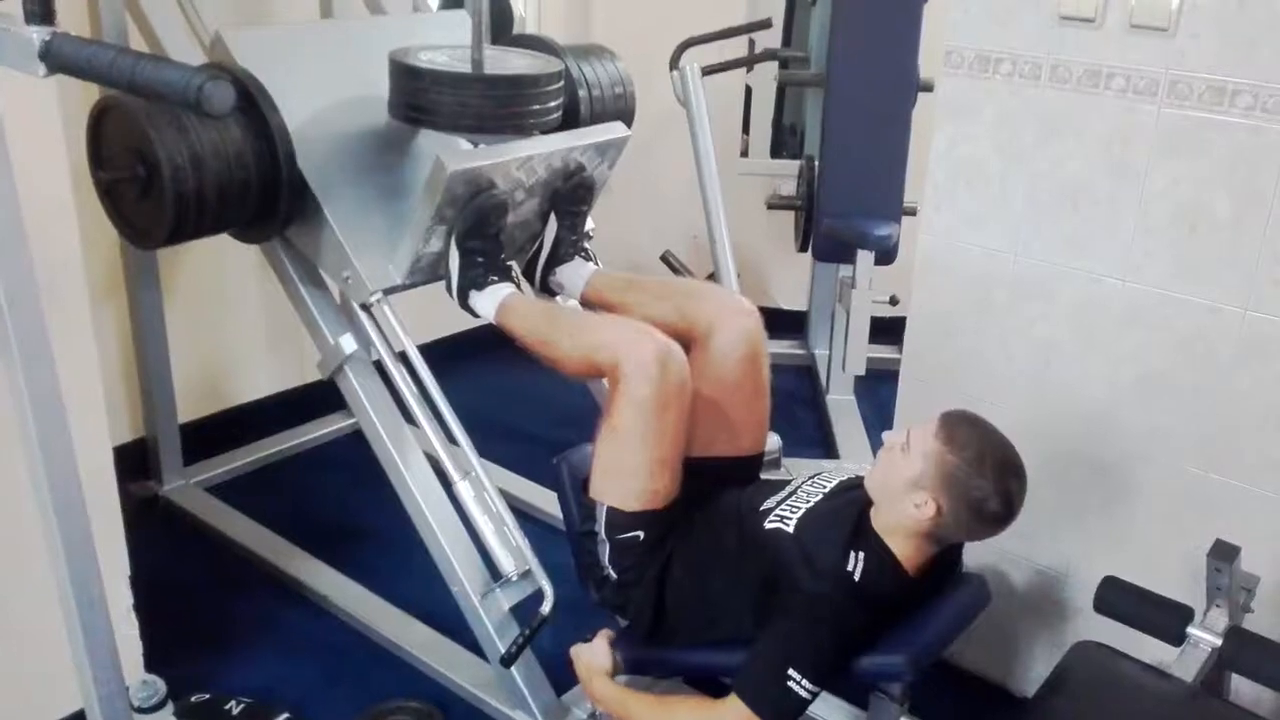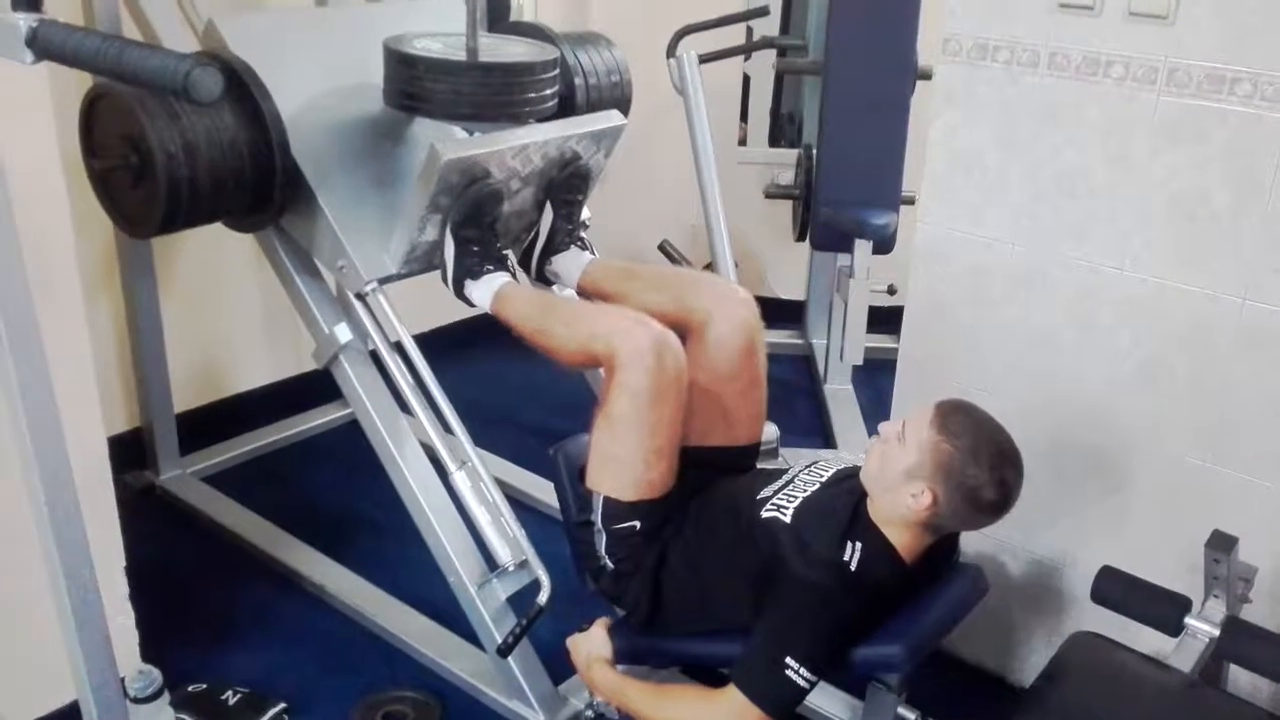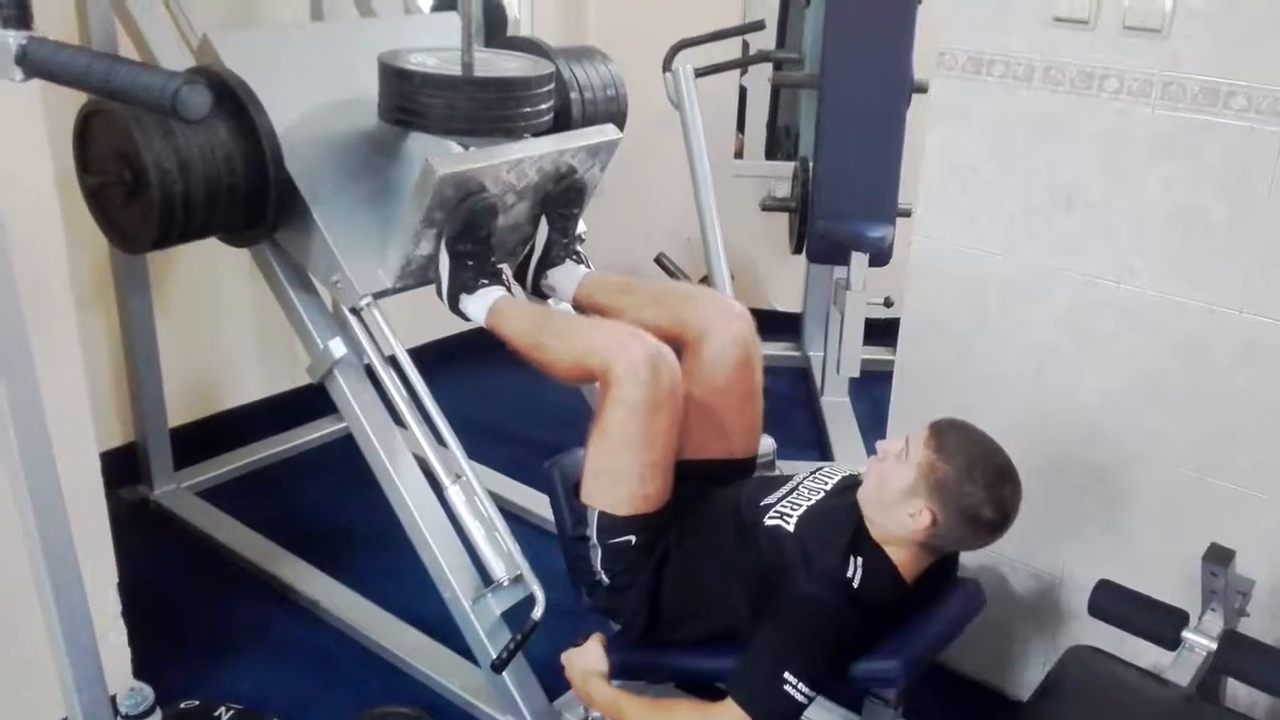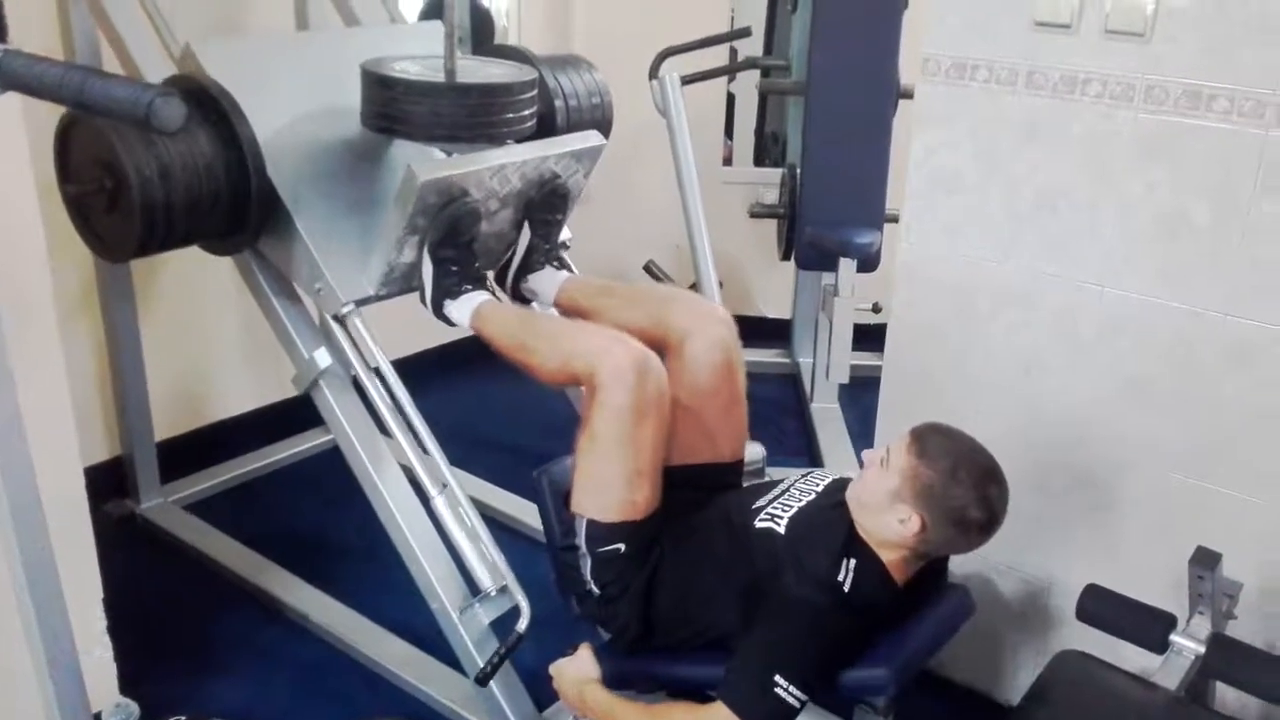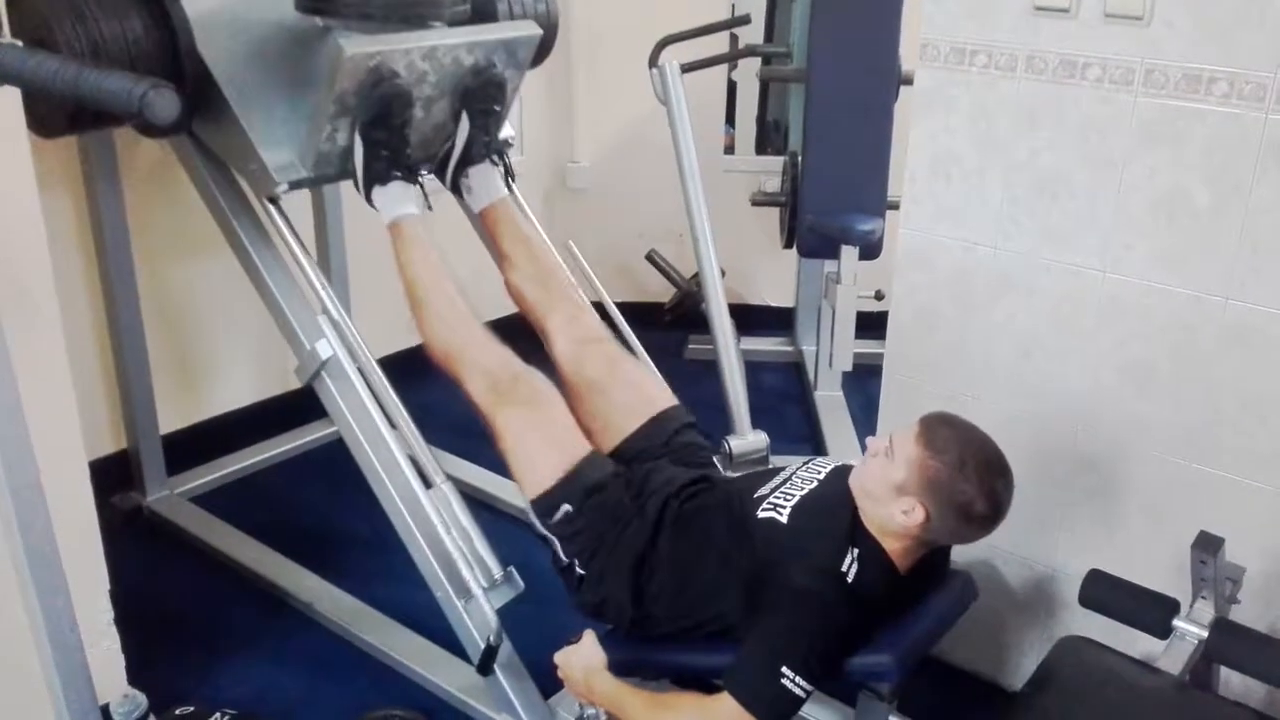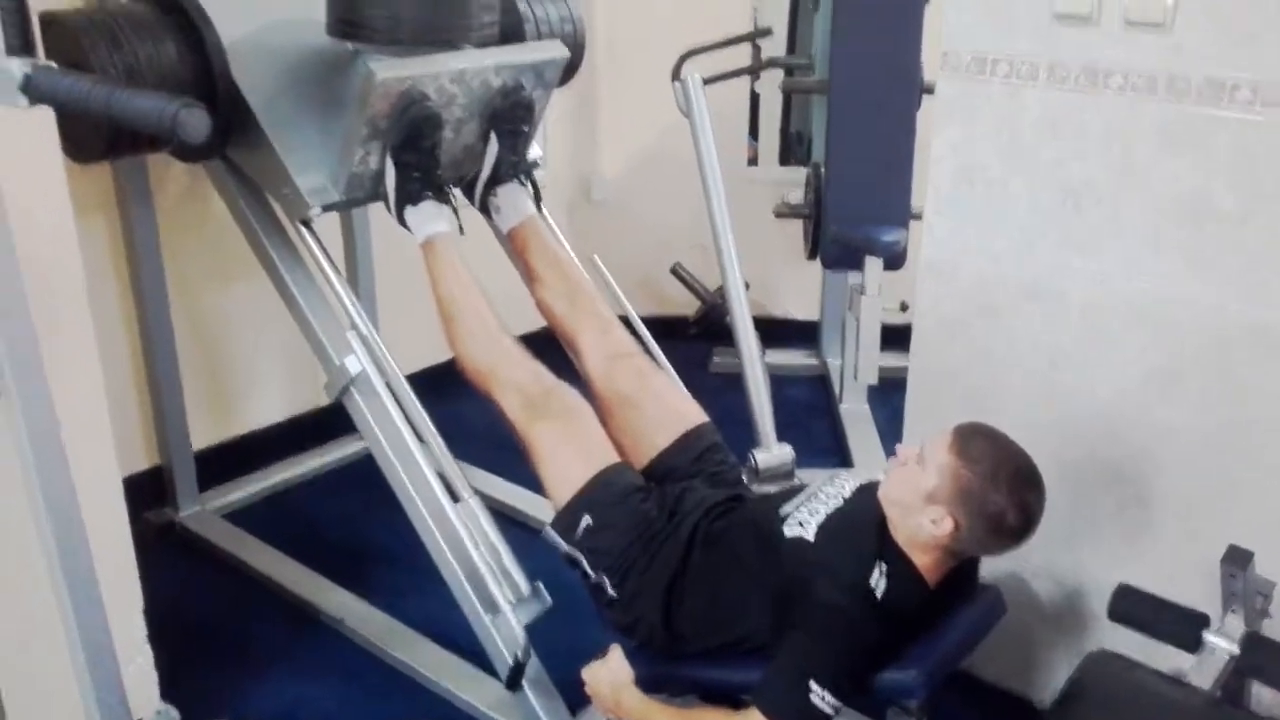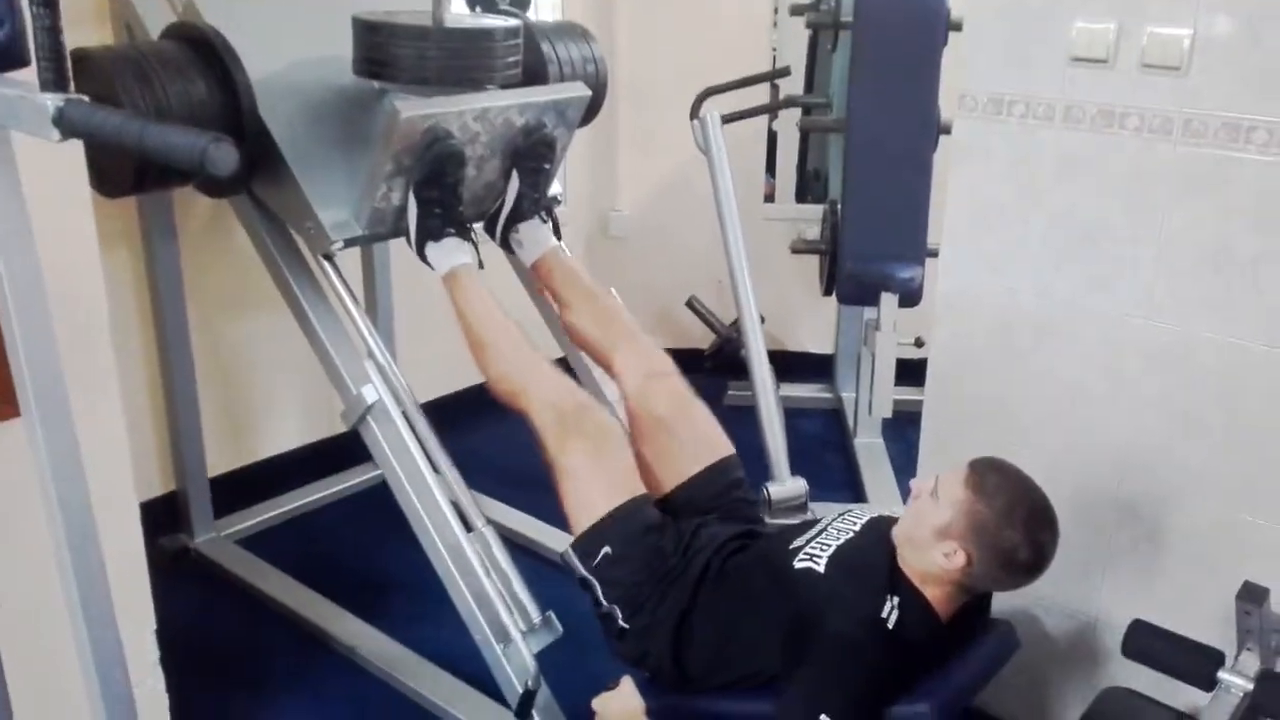
dt=0.7s
person 1, frame 1
left shoulder: (833, 600)
right shoulder: (925, 545)
left hip: (646, 571)
right hip: (720, 509)
left knee: (647, 356)
right knee: (730, 320)
left ankle: (493, 296)
right ankle: (569, 272)
person 1, frame 2
left shoulder: (830, 587)
right shoulder: (924, 528)
left hip: (641, 560)
right hip: (716, 496)
left knee: (644, 344)
right knee: (727, 309)
left ankle: (488, 284)
right ankle: (566, 261)
person 1, frame 3
left shoulder: (829, 603)
right shoulder: (917, 547)
left hip: (636, 572)
right hip: (712, 509)
left knee: (638, 359)
right knee: (723, 325)
left ankle: (484, 298)
right ankle: (561, 273)
person 1, frame 4
left shoulder: (821, 607)
right shoulder: (910, 548)
left hip: (629, 581)
right hip: (703, 515)
left knee: (624, 363)
right knee: (702, 326)
left ankle: (468, 302)
right ankle: (541, 280)
person 1, frame 5
left shoulder: (824, 595)
right shoulder: (907, 528)
left hip: (623, 556)
right hip: (692, 497)
left knee: (499, 374)
right knee: (575, 330)
left ankle: (399, 199)
right ankle: (482, 180)
person 1, frame 6
left shoulder: (852, 608)
right shoulder: (935, 548)
left hip: (654, 568)
right hip: (719, 512)
left knee: (536, 394)
right knee: (606, 343)
left ankle: (432, 219)
right ankle: (508, 197)
person 1, frame 7
left shoulder: (864, 640)
right shoulder: (948, 581)
left hip: (662, 605)
right hip: (734, 543)
left knee: (570, 413)
right knee: (643, 366)
left ankle: (452, 253)
right ankle: (528, 233)
